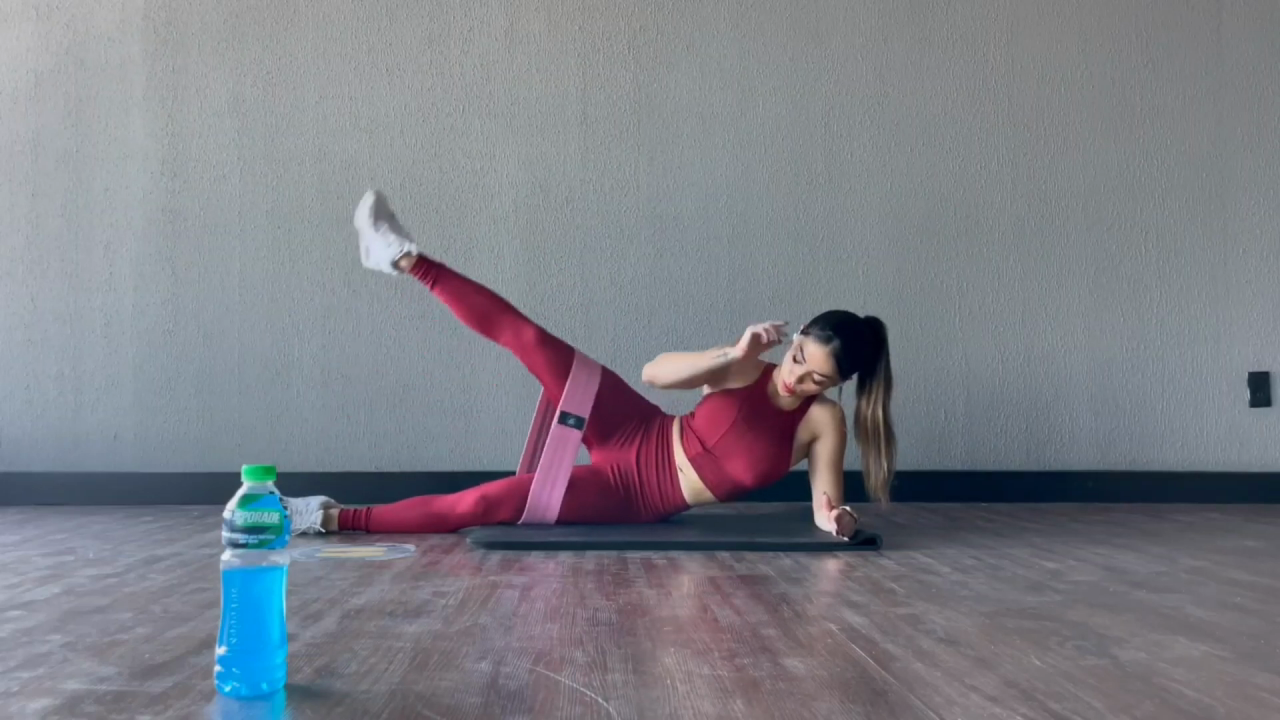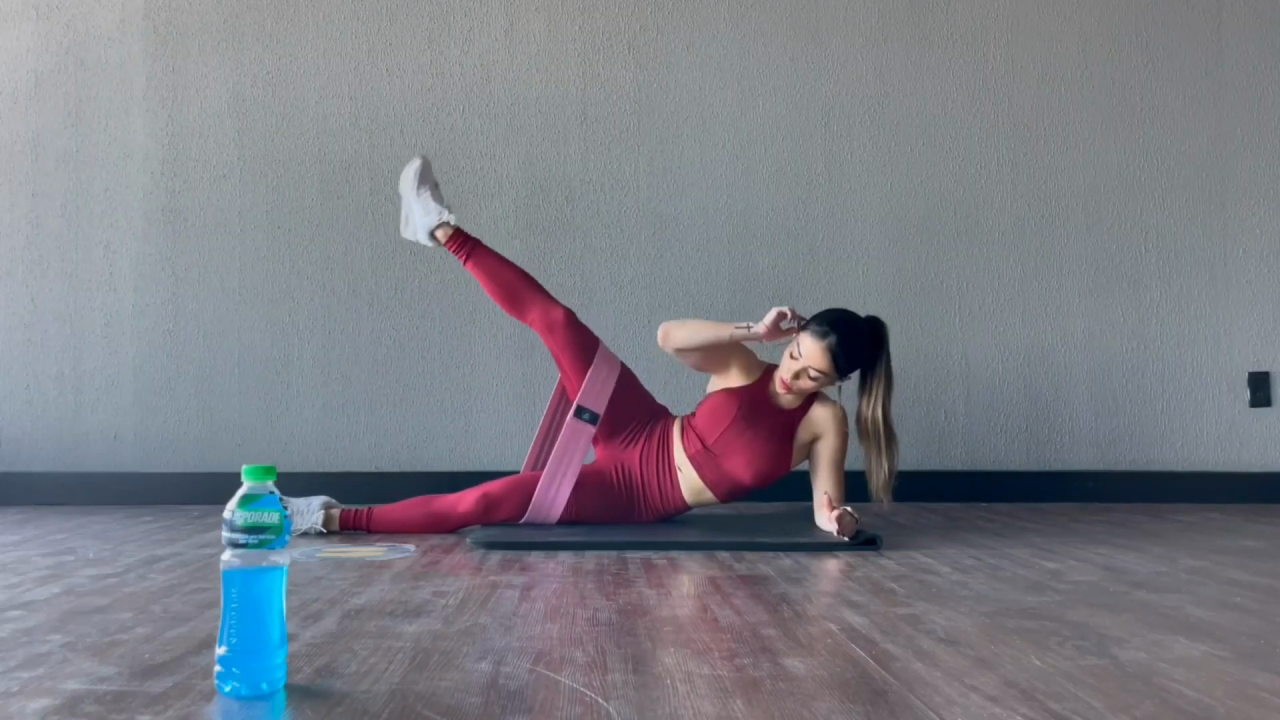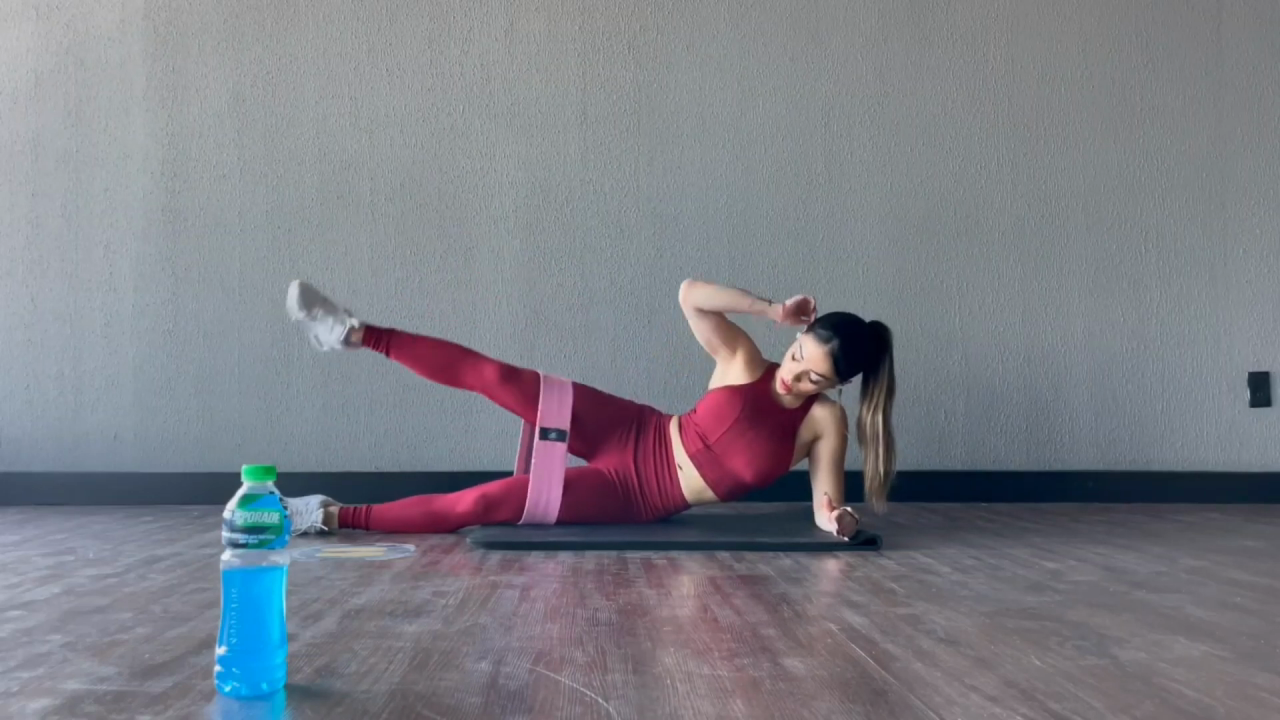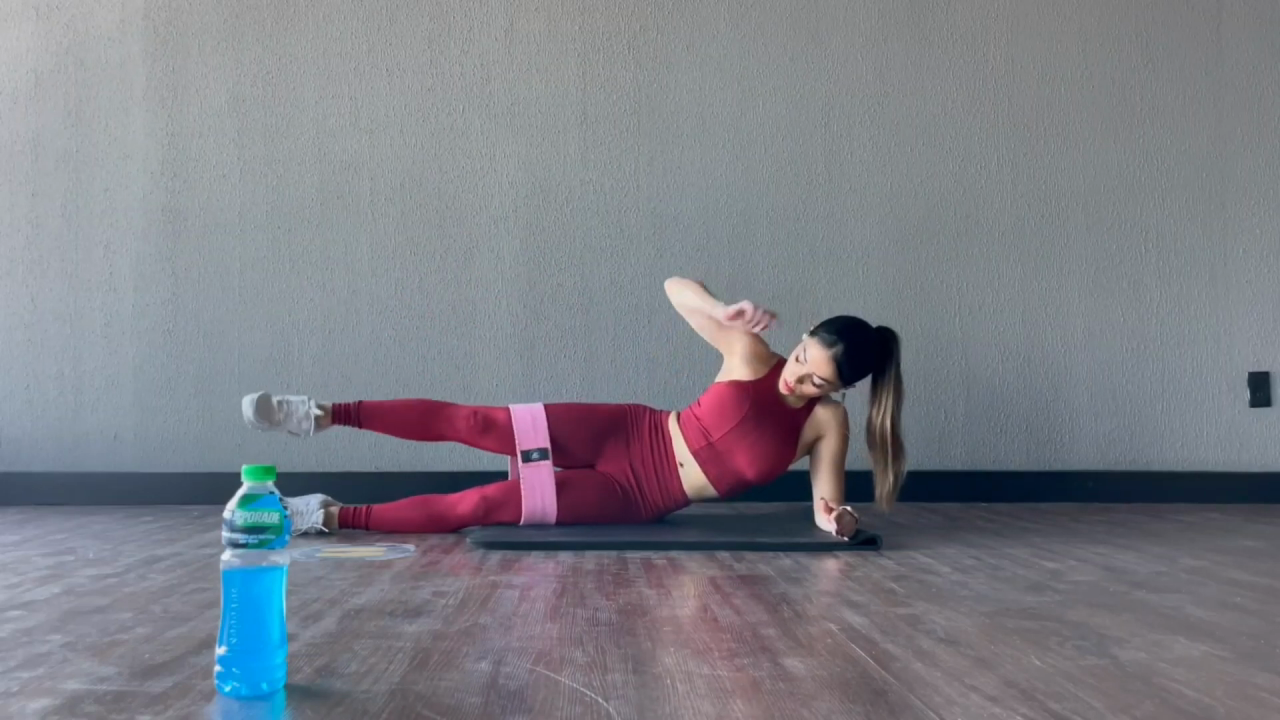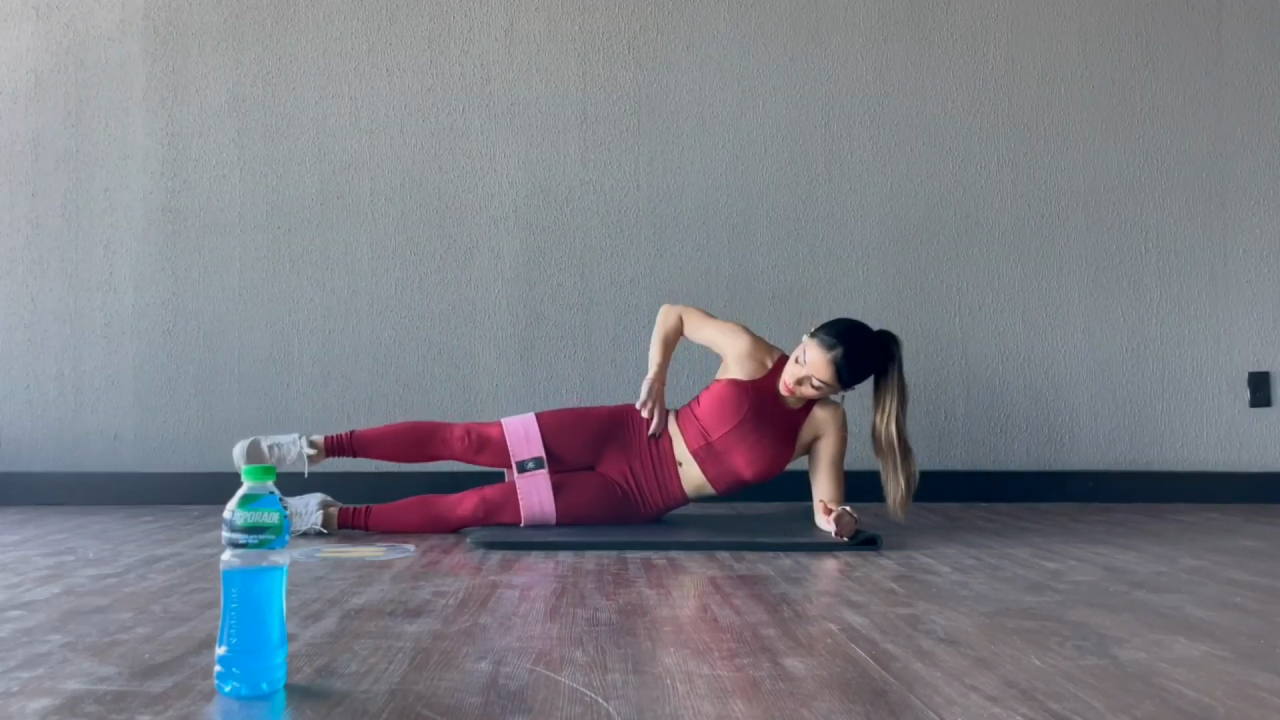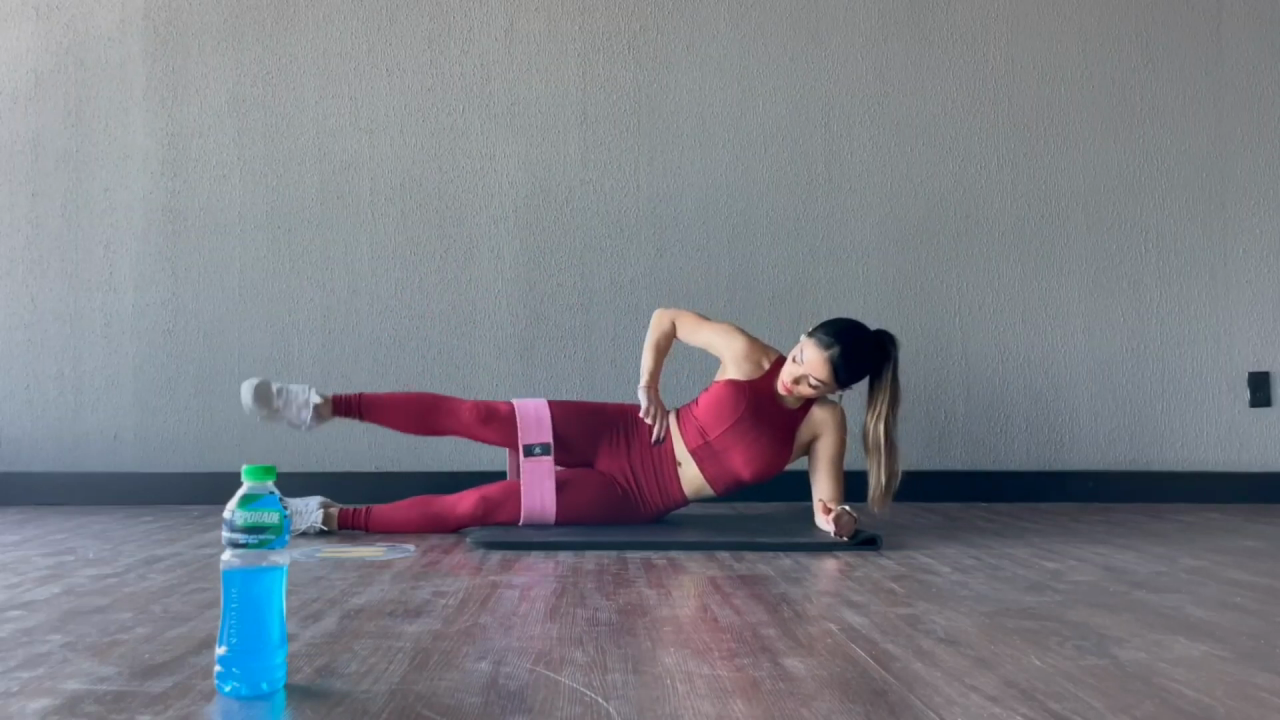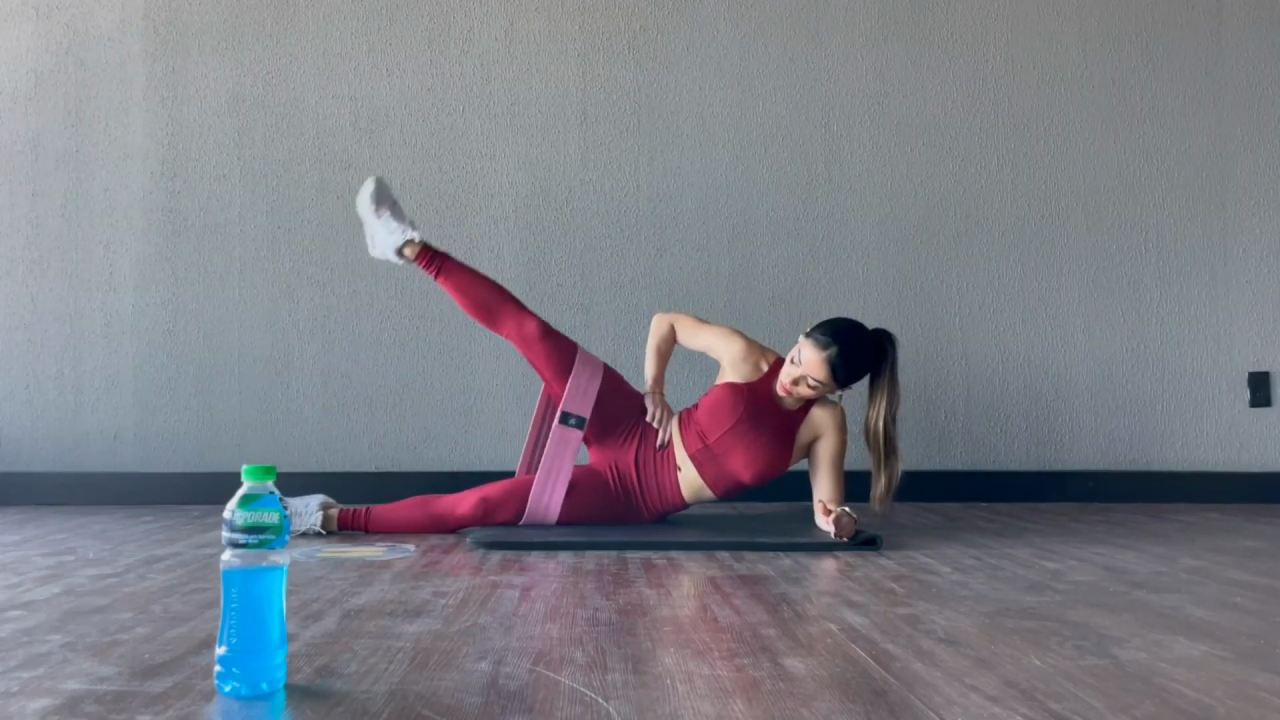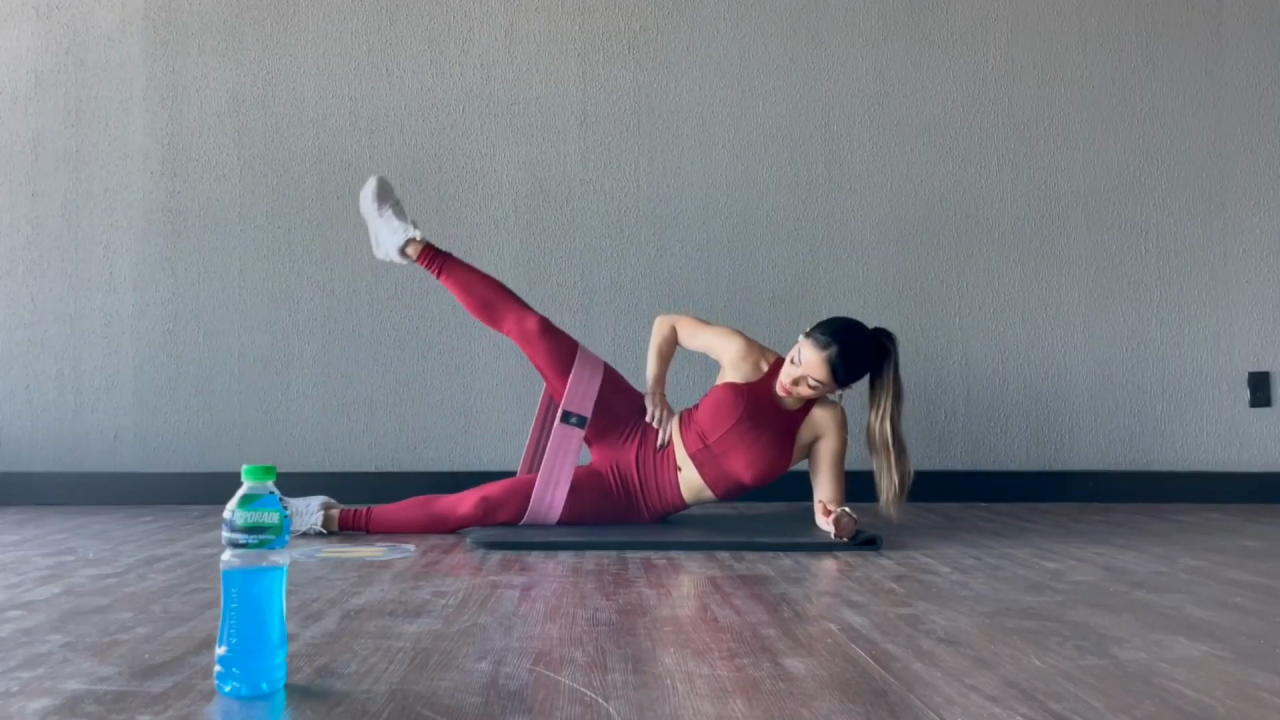
dt=0.3s
person 1, frame 1
left shoulder: (824, 422)
right shoulder: (742, 371)
left elbow: (826, 508)
right elbow: (655, 373)
left wrist: (837, 519)
right wrist: (732, 356)
left hip: (638, 500)
right hip: (637, 447)
left knee: (486, 505)
right knee: (532, 343)
left ankle: (338, 520)
right ankle: (406, 256)
person 1, frame 2
left shoulder: (824, 420)
right shoulder: (744, 368)
left elbow: (828, 509)
right elbow: (669, 336)
left wrist: (837, 518)
right wrist: (752, 330)
left hip: (635, 498)
right hip: (639, 442)
left knee: (486, 503)
right knee: (557, 323)
left ankle: (338, 519)
right ankle: (443, 230)
person 1, frame 3
left shoulder: (825, 423)
right shoulder: (746, 364)
left elbow: (825, 507)
right elbow: (689, 293)
left wrist: (838, 519)
right wrist: (775, 311)
left hip: (636, 499)
right hip: (633, 438)
left knee: (485, 504)
right knee: (496, 378)
left ankle: (335, 515)
right ankle: (355, 332)
person 1, frame 4
left shoulder: (826, 423)
right shoulder: (751, 355)
left elbow: (827, 509)
right elbow: (675, 286)
left wrist: (836, 517)
right wrist: (727, 312)
left hip: (634, 499)
right hip: (626, 438)
left knee: (484, 504)
right knee: (472, 423)
left ankle: (333, 515)
right ankle: (325, 413)
person 1, frame 5
left shoulder: (825, 423)
right shoulder: (751, 352)
left elbow: (825, 506)
right elbow: (673, 313)
left wrist: (836, 519)
right wrist: (654, 380)
left hip: (635, 498)
right hip: (621, 438)
left knee: (484, 507)
right knee: (469, 439)
left ankle: (331, 515)
right ankle: (317, 447)
person 1, frame 6
left shoulder: (824, 422)
right shoulder: (748, 354)
left elbow: (827, 510)
right elbow: (667, 318)
left wrist: (836, 519)
right wrist: (647, 385)
left hip: (634, 497)
right hip: (621, 439)
left knee: (484, 505)
right knee: (476, 417)
left ankle: (331, 516)
right ankle: (324, 407)
person 1, frame 7
left shoulder: (824, 423)
right shoulder: (748, 357)
left elbow: (828, 508)
right elbow: (666, 323)
left wrist: (835, 519)
right wrist: (654, 392)
left hip: (635, 500)
right hip: (634, 443)
left knee: (484, 507)
right knee: (532, 334)
left ankle: (337, 519)
right ankle: (410, 246)
person 1, frame 8
left shoulder: (825, 422)
right shoulder: (747, 357)
left elbow: (829, 509)
right elbow: (668, 325)
left wrist: (835, 520)
right wrist: (655, 391)
left hip: (634, 499)
right hip: (632, 440)
left knee: (484, 505)
right knee: (533, 331)
left ankle: (337, 518)
right ankle: (413, 247)
